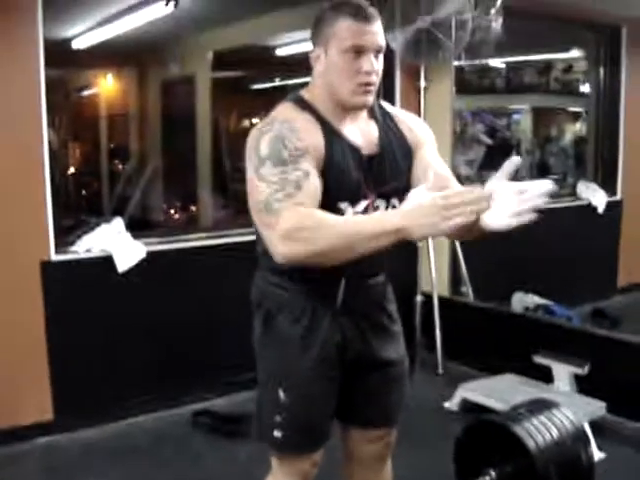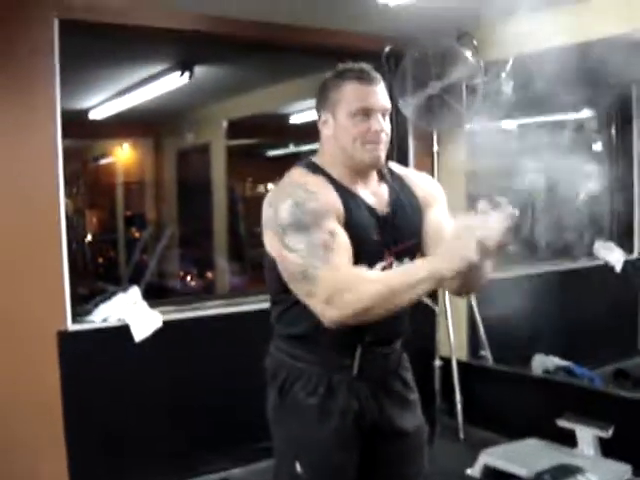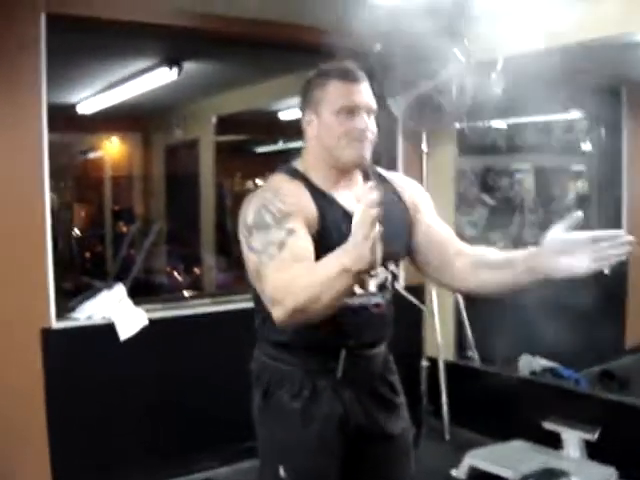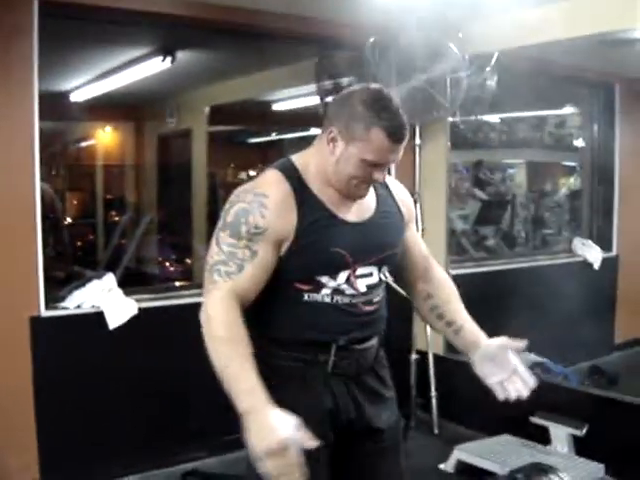
dt=0.7s
person 1, frame 1
left shoulder: (405, 129)
right shoulder: (285, 131)
left elbow: (446, 202)
right elbow: (291, 239)
left wrist: (480, 211)
right wrist: (403, 222)
left hip: (371, 300)
right hip: (299, 309)
person 1, frame 2
left shoulder: (417, 187)
right shoulder: (302, 198)
left elbow: (459, 281)
right elbow: (338, 303)
left wrist: (474, 258)
right wrist: (444, 262)
left hip: (389, 369)
right hip: (315, 379)
person 1, frame 3
left shoulder: (401, 192)
right shoulder: (278, 201)
left elbow: (460, 265)
right elbow: (289, 303)
left wrist: (541, 260)
right wrist: (355, 254)
left hip: (374, 376)
right hip: (299, 385)
person 1, frame 4
left shoulder: (393, 196)
right shoulder: (265, 203)
left elbow: (425, 278)
right elbow: (219, 308)
left wrist: (476, 345)
right wrist: (258, 413)
left hip: (368, 374)
right hip: (290, 378)
